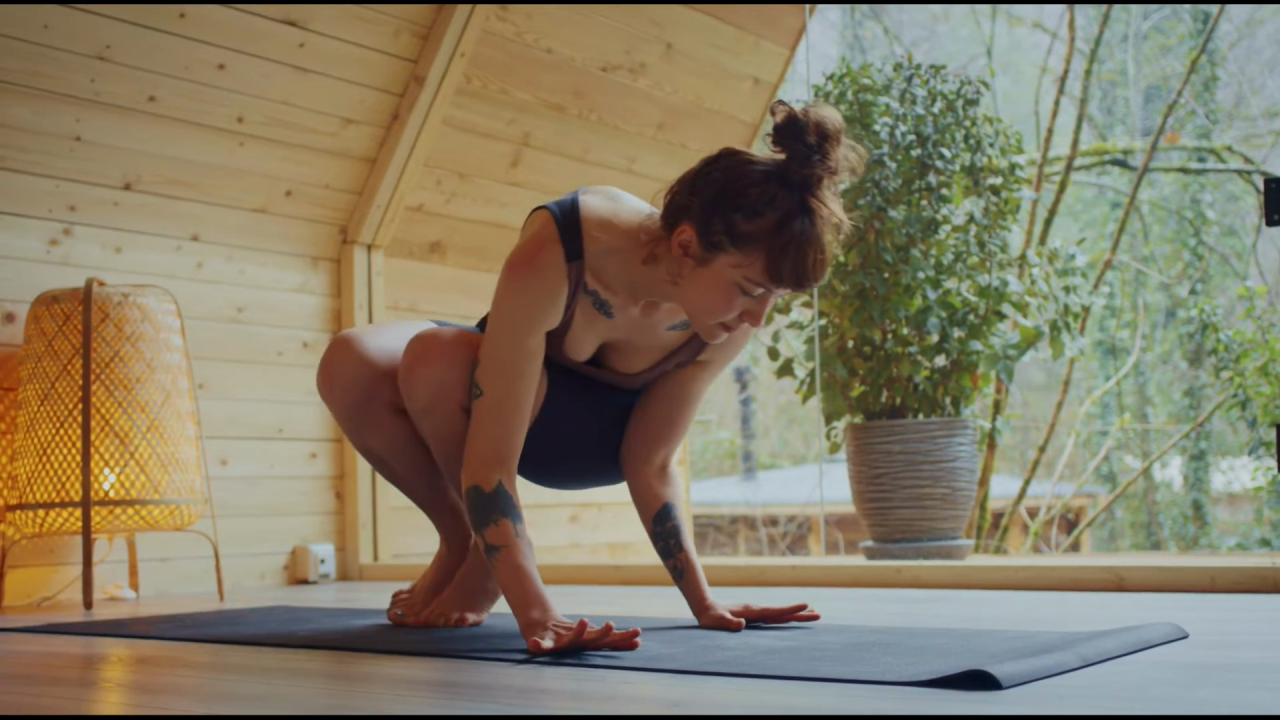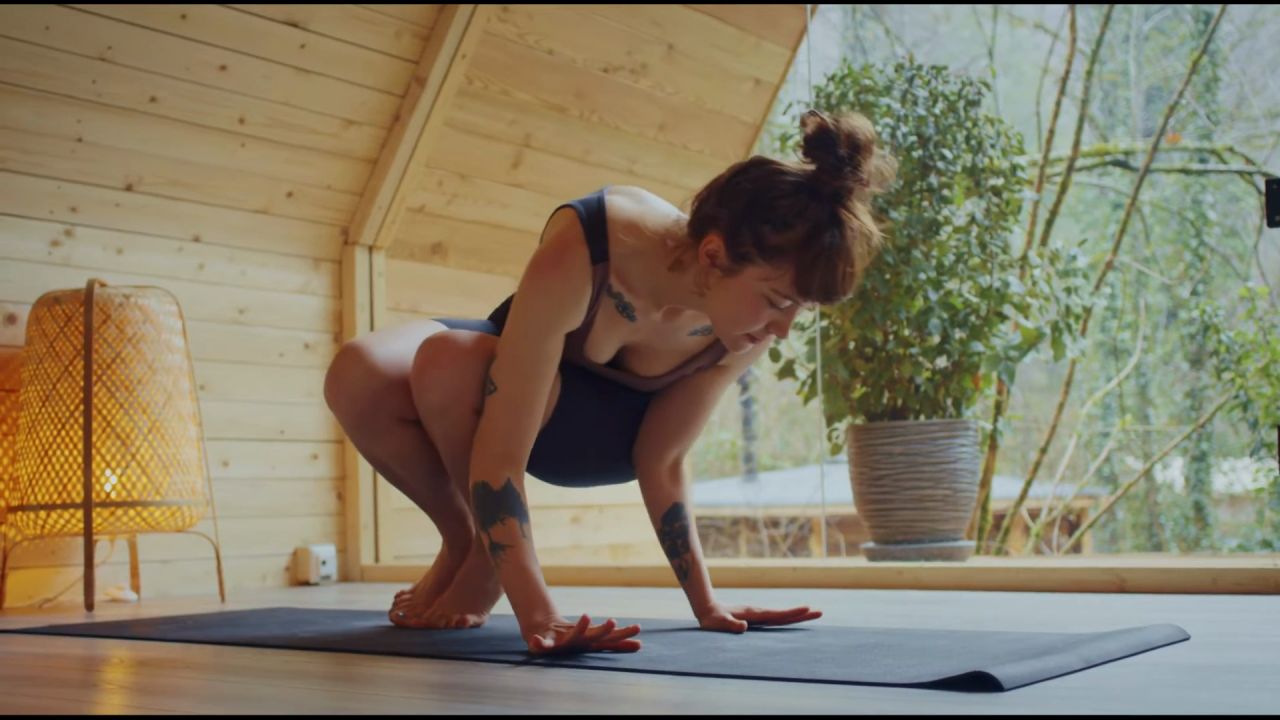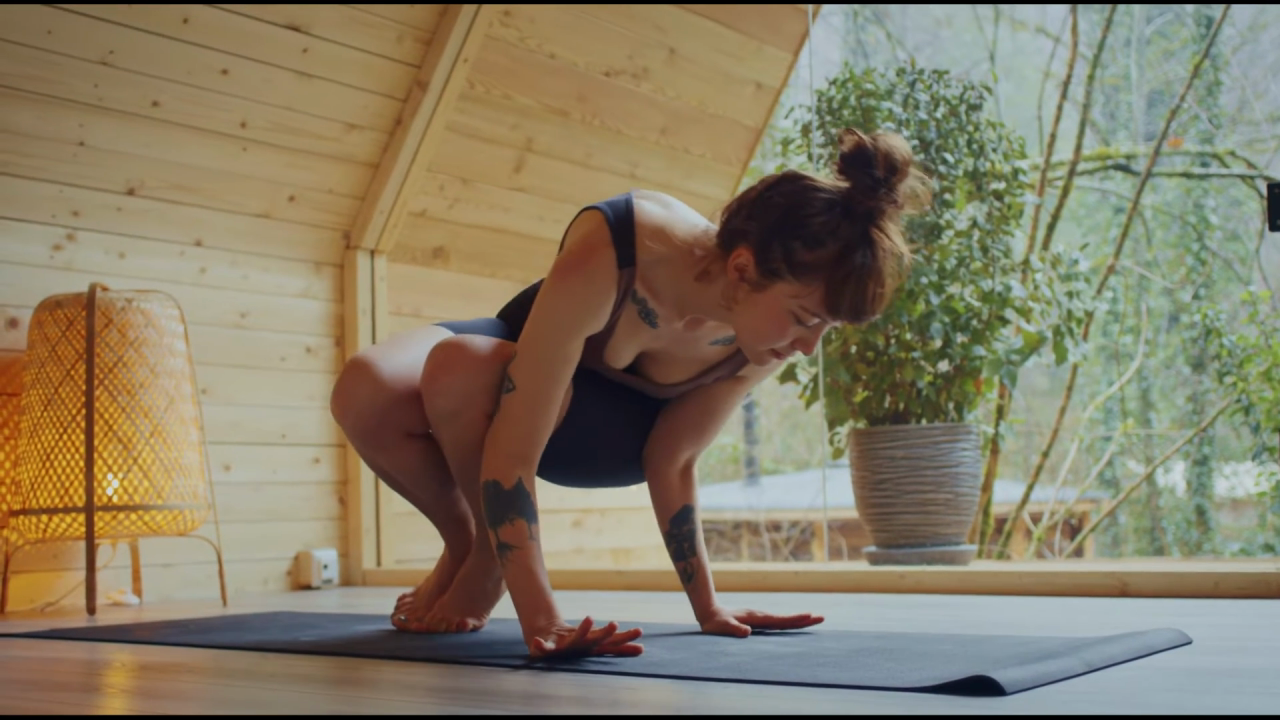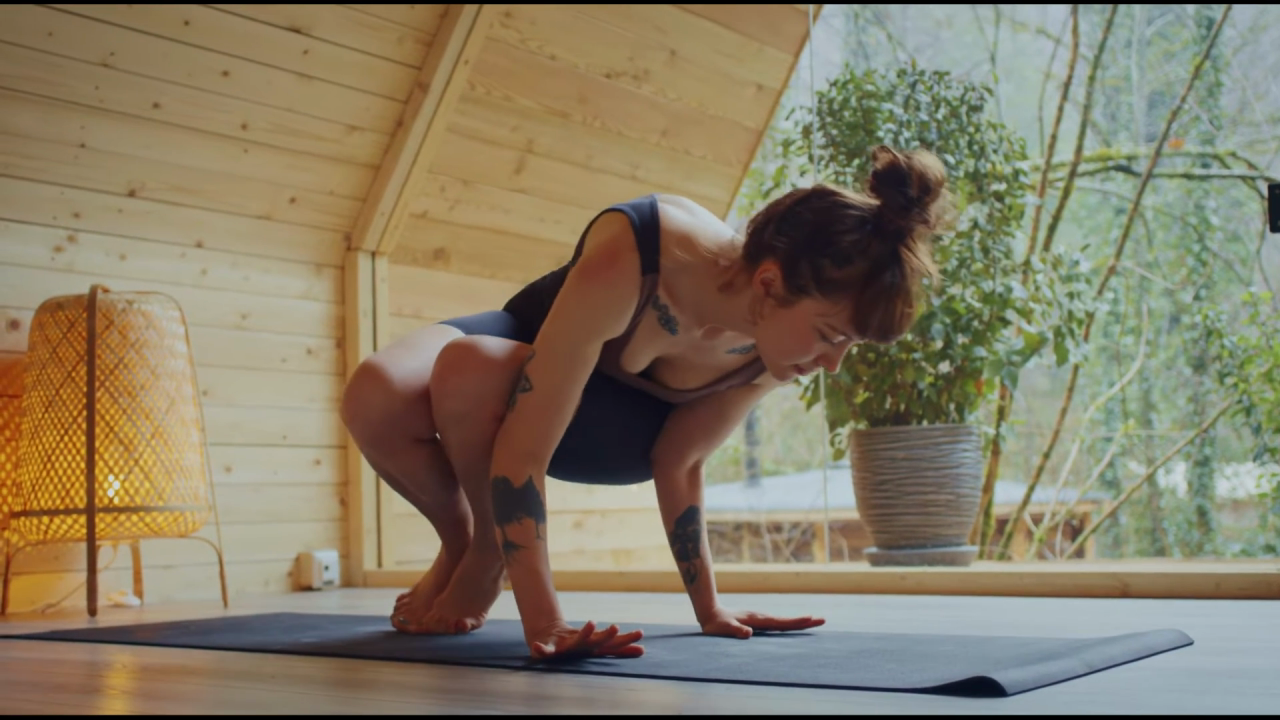
dt=0.2s
person 1, frame 1
left shoulder: (727, 323)
right shoulder: (551, 255)
left elbow: (649, 464)
right elbow: (490, 459)
left wrist: (703, 601)
right wrist: (537, 615)
left hip: (594, 432)
right hip: (498, 367)
right knee: (350, 365)
left ankle: (487, 558)
right ankle: (460, 540)
person 1, frame 2
left shoulder: (743, 322)
right shoulder: (577, 255)
left elbow: (661, 461)
right elbow: (500, 455)
left wrist: (705, 602)
right wrist: (538, 617)
left hip: (603, 431)
right hip: (509, 362)
right knee: (358, 374)
left ankle: (486, 561)
right ankle: (464, 542)
person 1, frame 3
left shoulder: (759, 336)
right shoulder: (602, 259)
left elbow: (671, 462)
right elbow: (512, 452)
left wrist: (707, 605)
right wrist: (540, 620)
left hip: (614, 431)
right hip: (520, 357)
right knee: (365, 389)
left ankle: (489, 561)
right ankle: (468, 546)
person 1, frame 4
left shoulder: (775, 344)
right shoulder: (624, 262)
left elbow: (679, 463)
right elbow: (522, 449)
left wrist: (708, 607)
right wrist: (543, 624)
left hip: (616, 430)
right hip: (528, 344)
right knee: (375, 395)
left ankle: (490, 554)
right ankle: (467, 545)
